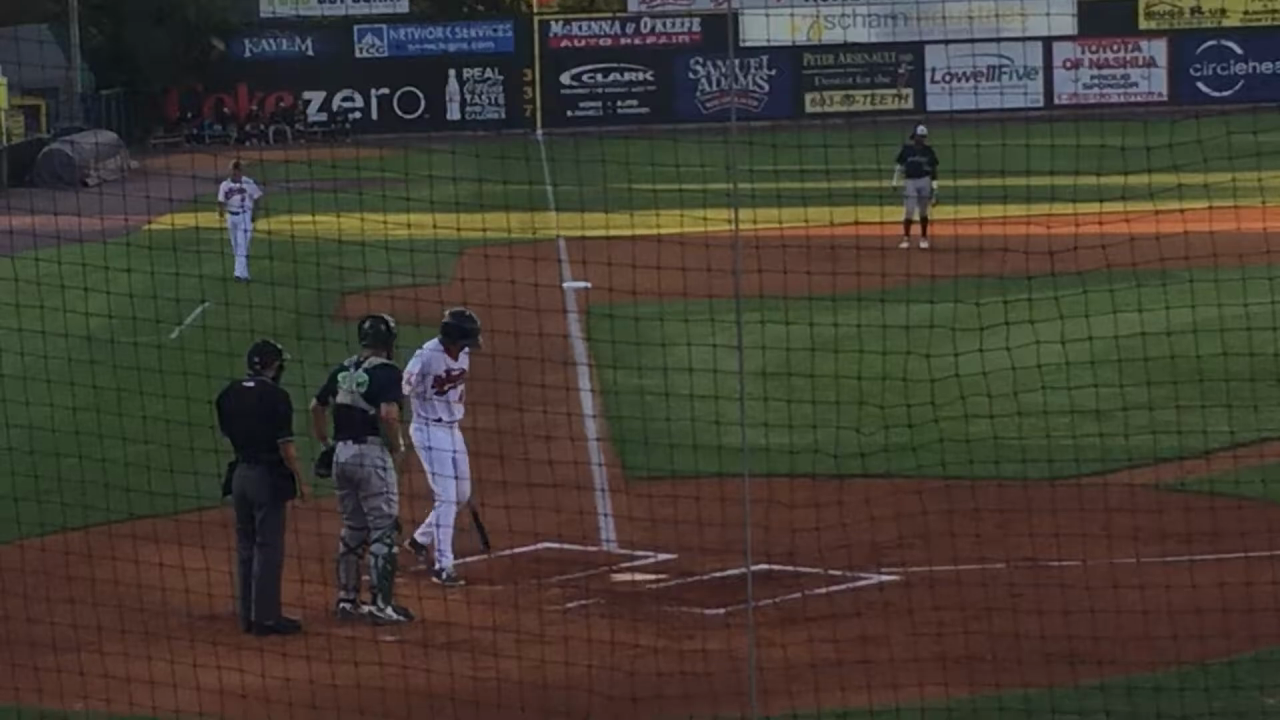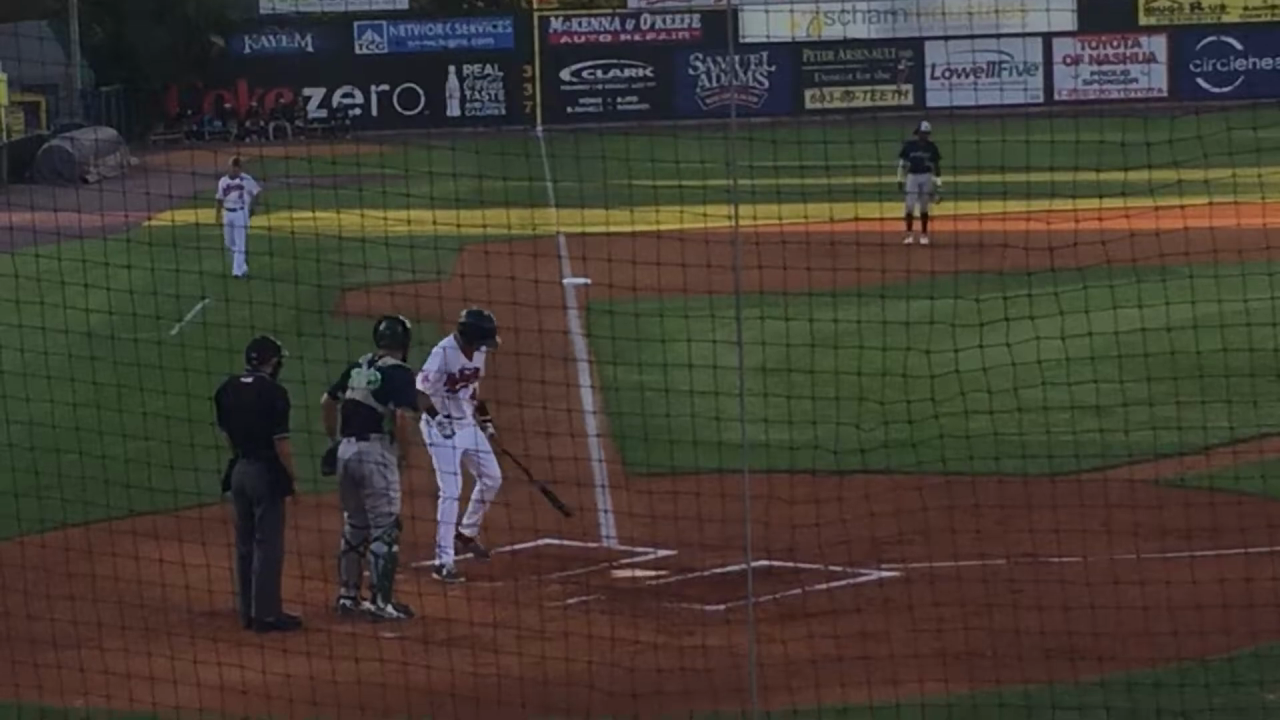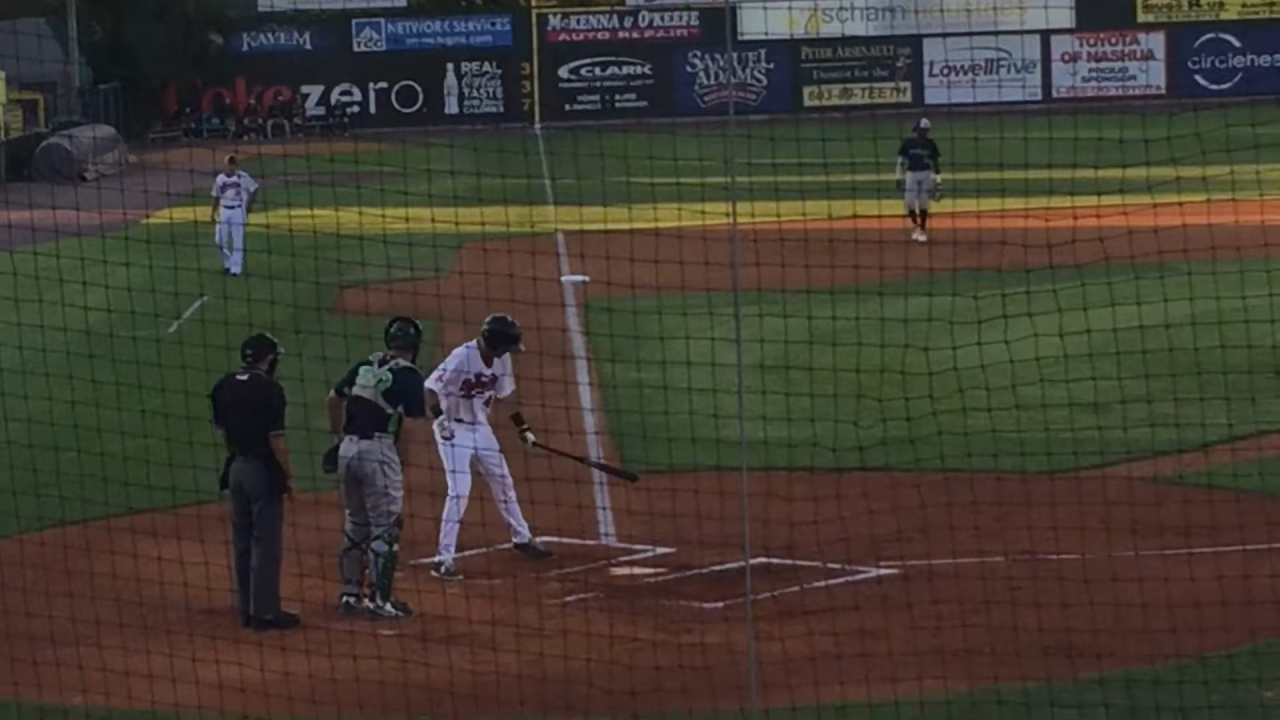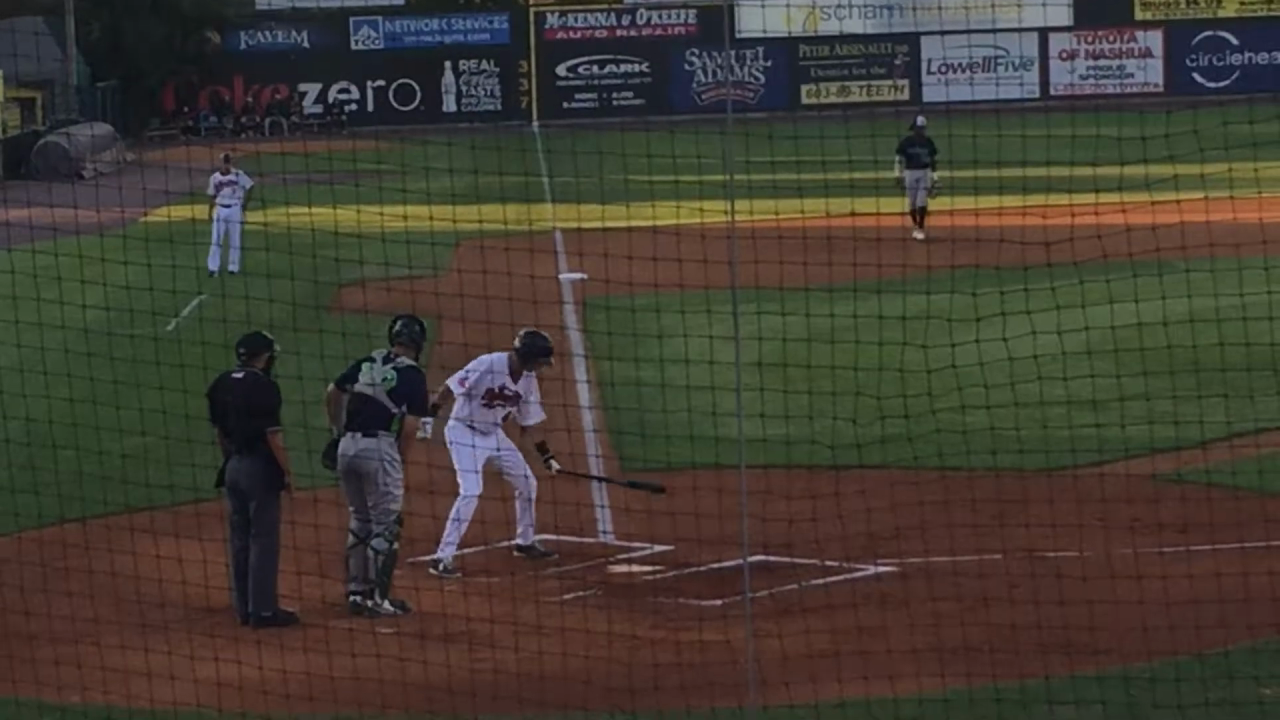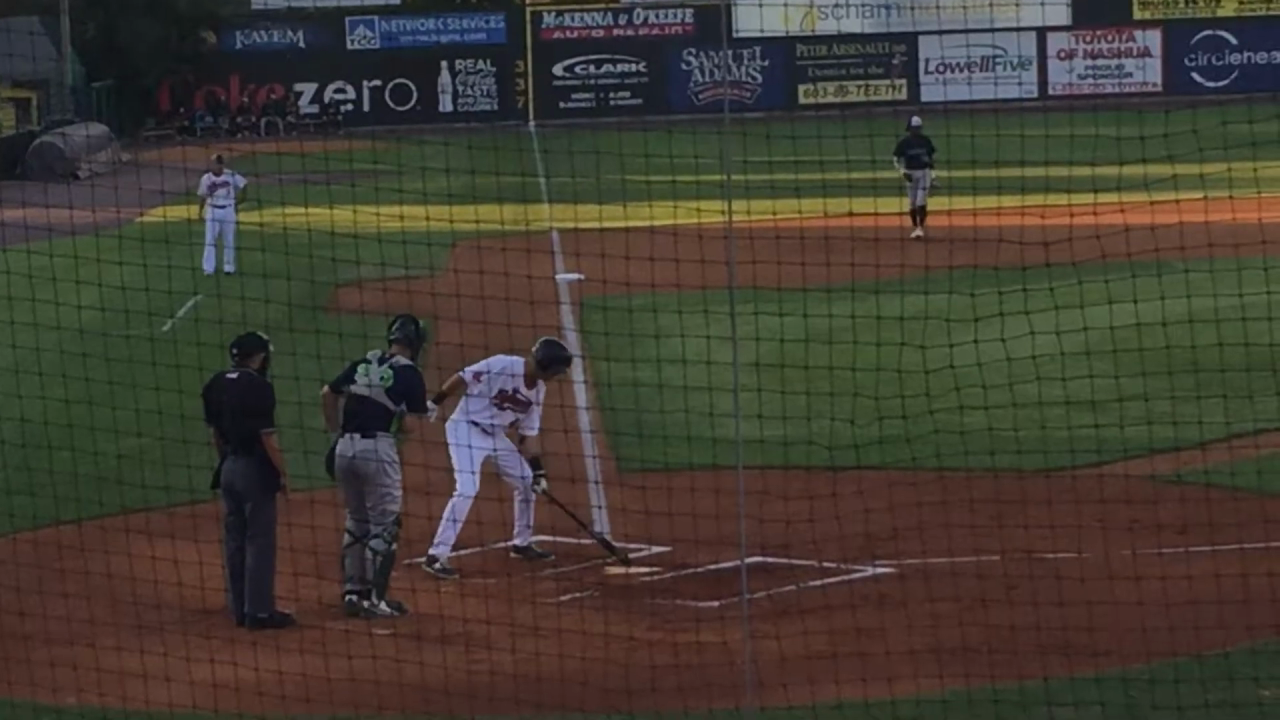
dt=0.2s
person 1, frame 1
left shoulder: (343, 370)
right shoulder: (387, 371)
left elbow: (316, 407)
right elbow: (388, 415)
left wrist: (326, 444)
right wrist: (397, 446)
left hip: (342, 454)
right hip: (371, 454)
left knee: (352, 529)
right knee: (383, 529)
left ankle: (347, 600)
right ankle: (381, 604)
person 1, frame 2
left shoulder: (357, 367)
right shoulder: (400, 373)
left elbow: (328, 402)
right elbow: (404, 418)
left wrist: (335, 440)
right wrist: (404, 452)
left hip: (347, 451)
right hip: (375, 452)
left knee: (354, 526)
right knee: (384, 528)
left ankle: (348, 596)
right ankle: (381, 602)
person 1, frame 3
left shoulder: (364, 366)
right shoulder: (410, 376)
left elbow: (333, 399)
right elbow: (409, 425)
left wrist: (339, 437)
right wrist: (398, 458)
left hip: (348, 449)
right hip: (378, 451)
left knee: (356, 524)
right knee: (385, 527)
left ankle: (350, 594)
right ankle: (380, 600)
person 1, frame 4
left shoulder: (366, 362)
right shoulder: (413, 375)
left elbow: (332, 392)
right elbow: (409, 427)
left wrist: (337, 430)
right wrist: (401, 453)
left hip: (347, 447)
right hip: (379, 449)
left knee: (359, 521)
right knee: (385, 524)
left ankle: (356, 592)
right ankle: (378, 599)
person 1, frame 5
left shoulder: (362, 364)
right shoulder: (409, 373)
left elbow: (327, 394)
right elbow: (416, 420)
left wrist: (336, 432)
right wrist: (396, 419)
left hip: (345, 448)
right hip: (377, 450)
left knee: (356, 522)
right knee: (384, 526)
left ankle: (352, 592)
right ankle: (374, 599)
person 2, frame 1
left shoulder: (229, 394)
right shoulder: (275, 397)
left elbow: (228, 435)
right elbow: (285, 447)
right wrist: (299, 481)
left hip: (240, 474)
right hip: (267, 477)
left knee: (246, 546)
right knee: (268, 548)
left ankle: (248, 614)
right ankle: (266, 617)
person 2, frame 2
left shoulder: (227, 389)
right shoulder: (273, 392)
left elbow: (228, 434)
right elbow: (280, 443)
right wrist: (292, 478)
left hip: (239, 470)
right hip: (266, 473)
left knee: (245, 543)
right knee: (268, 544)
left ankle: (248, 610)
right ankle: (266, 614)
person 2, frame 3
left shoulder: (224, 386)
right shoulder: (269, 389)
left elbow: (224, 433)
right elbow: (276, 440)
right wrist: (288, 476)
left hip: (237, 469)
right hip: (263, 471)
left knee: (242, 541)
right knee: (266, 542)
left ankle: (246, 609)
right ankle: (265, 612)
person 2, frame 4
left shoulder: (220, 385)
right shoulder: (264, 387)
left elbow: (220, 433)
right elbow: (273, 437)
right wrist: (287, 472)
left hip: (233, 467)
right hip: (260, 468)
left knee: (239, 539)
right knee: (264, 539)
left ankle: (244, 607)
right ankle: (263, 609)
person 2, frame 5
left shoulder: (215, 385)
right shoulder: (258, 387)
left elbow: (215, 433)
right elbow: (267, 437)
right wrist: (282, 472)
left hip: (228, 468)
right hip: (255, 469)
left knee: (235, 540)
right knee: (260, 541)
left ankle: (240, 608)
right ankle: (260, 611)
person 3, frame 1
left shoulder: (463, 353)
right shoulder: (426, 355)
right elbow: (401, 392)
left hip: (452, 430)
right hip: (430, 431)
left knee: (461, 493)
right knee: (446, 497)
left ankle: (421, 540)
right ankle: (443, 566)
person 3, frame 2
left shoulder: (479, 351)
right shoulder: (443, 353)
right elbow: (421, 390)
left wrist: (485, 418)
right wrist: (436, 418)
left hip: (468, 425)
right hip: (443, 427)
left knee: (492, 479)
right knee: (451, 493)
left ankle: (466, 532)
right ankle: (444, 563)
person 3, frame 3
left shoulder: (502, 359)
right shoulder: (462, 356)
left elbow: (504, 394)
right elbow: (431, 388)
left wrist: (523, 428)
right wrist: (440, 418)
left hip: (480, 427)
right hip: (454, 428)
left knee: (503, 482)
right knee: (459, 491)
left ankle: (522, 540)
right ankle: (443, 560)
person 3, frame 4
left shoulder: (529, 379)
right shoulder: (488, 364)
left elbow: (529, 422)
right elbow: (450, 387)
left wrist: (547, 457)
right wrist: (429, 416)
left hip: (493, 434)
right hip: (464, 432)
left knee: (527, 483)
right knee: (471, 492)
left ankle: (525, 542)
right ankle: (442, 558)
person 3, frame 5
left shoulder: (538, 389)
right shoulder: (502, 365)
left elbow: (529, 434)
right elbow: (463, 378)
left wrist: (538, 472)
right wrist: (434, 402)
left hip: (495, 435)
right hip: (466, 429)
left knee: (528, 484)
right knee: (466, 491)
left ankle: (521, 543)
right ankle: (436, 556)
